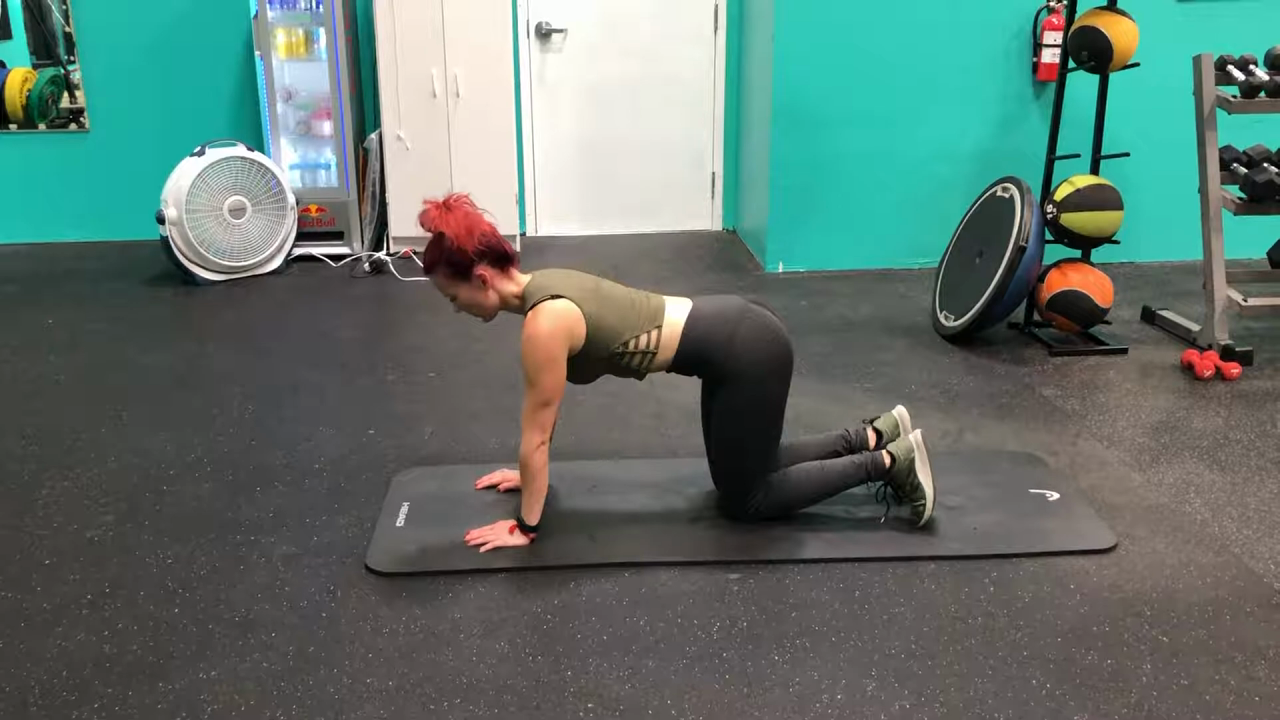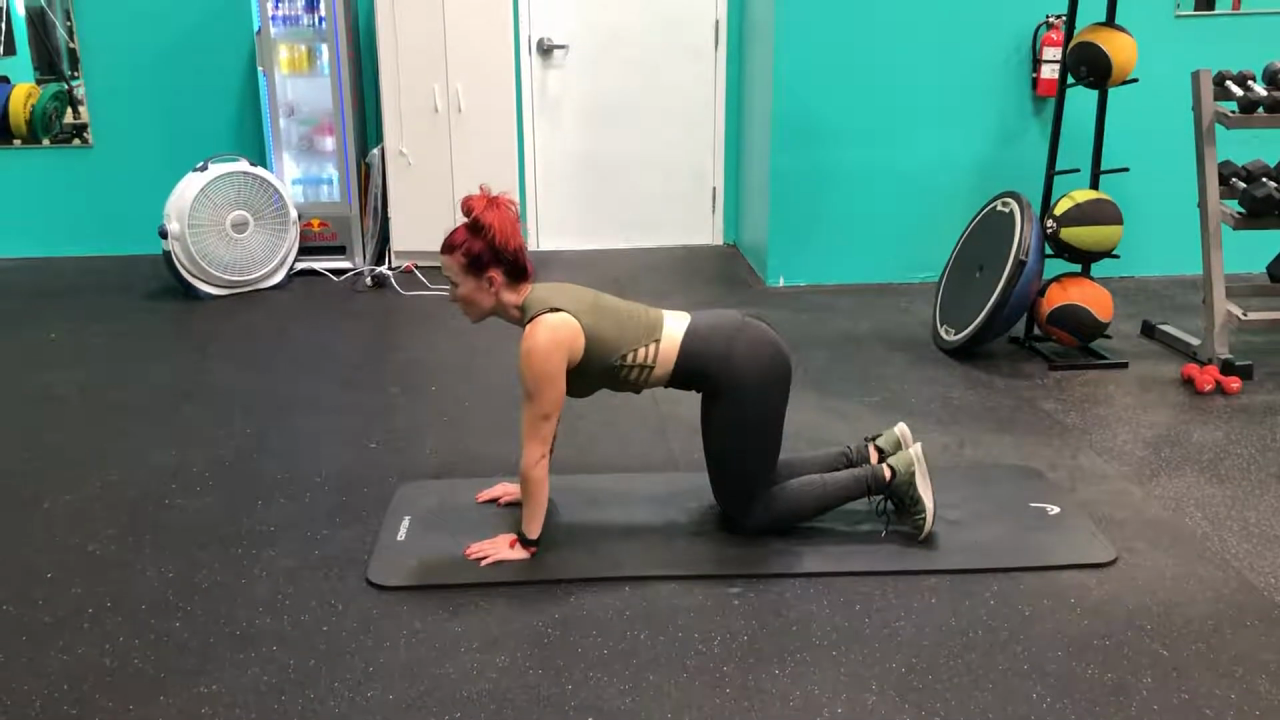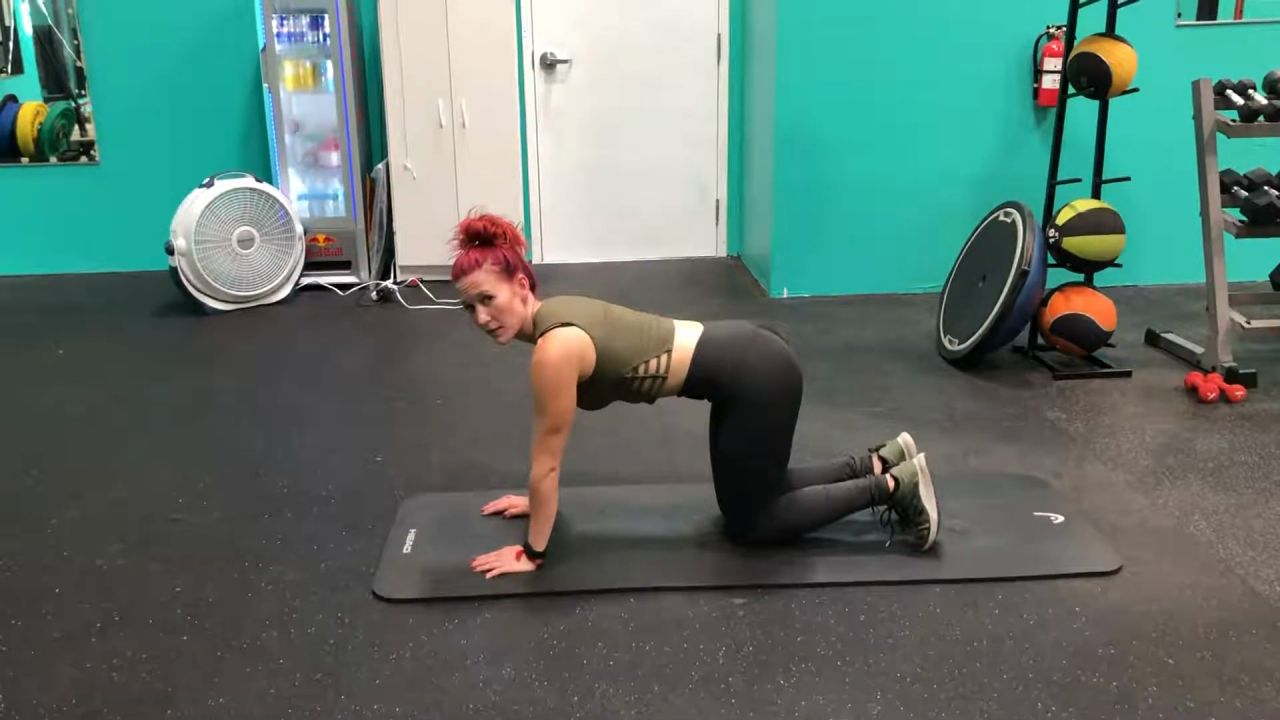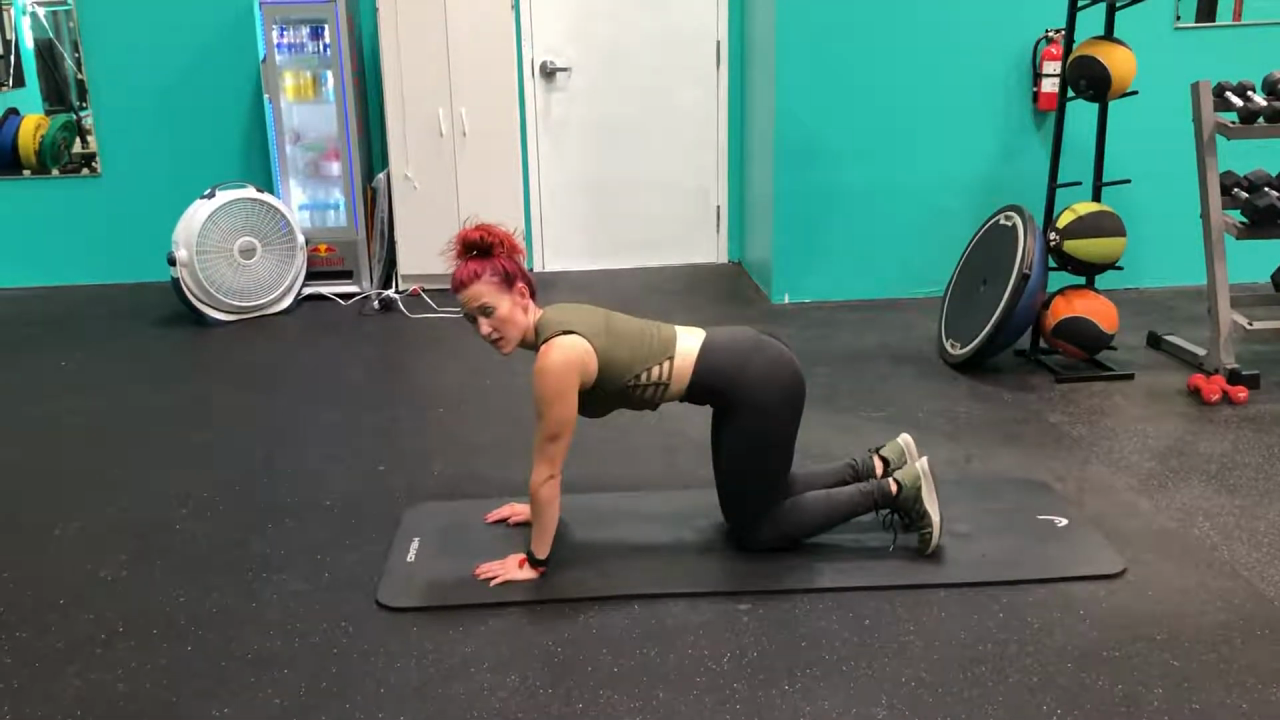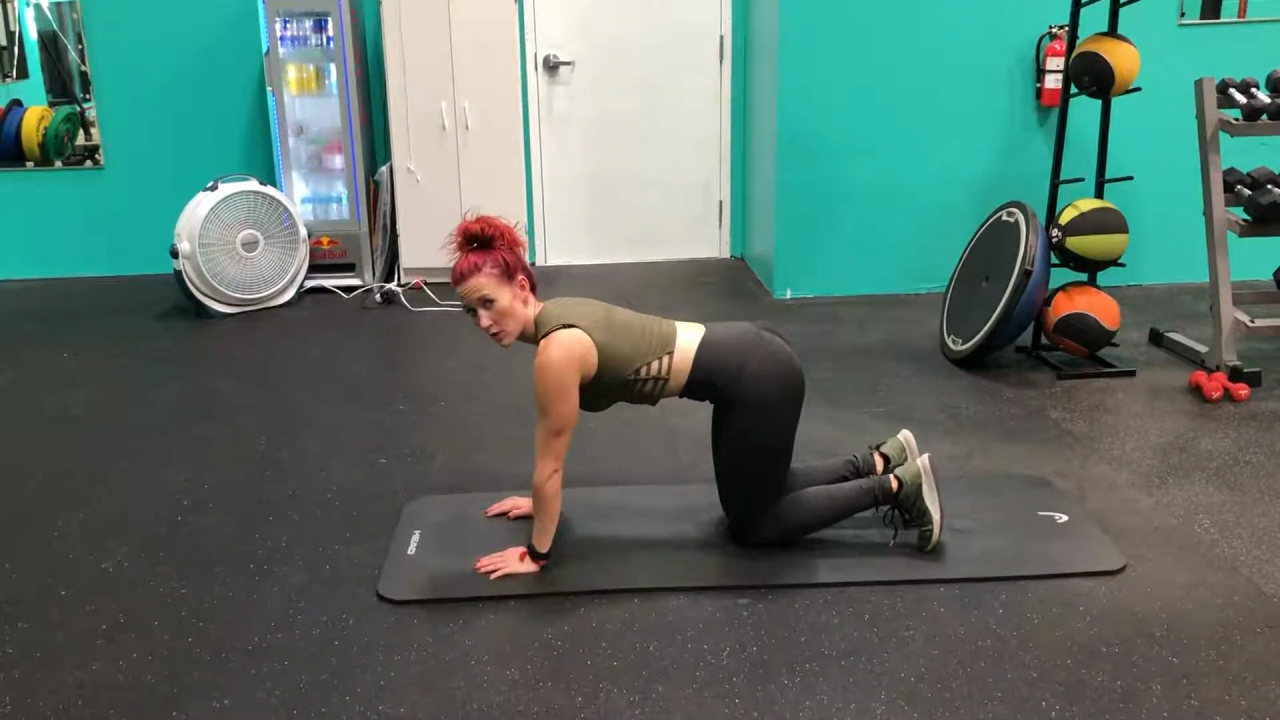
dt=1s
person 1, frame 1
left shoulder: (544, 322)
right shoulder: (540, 287)
left elbow: (537, 434)
right elbow: (541, 423)
left wrist: (524, 527)
right wrist: (529, 473)
left hip: (746, 352)
right hip: (734, 331)
left knee: (745, 500)
right knee: (744, 469)
left ankle: (889, 459)
right ankle: (874, 435)
person 1, frame 2
left shoulder: (543, 335)
right shoulder: (541, 300)
left elbow: (537, 447)
left wrist: (526, 541)
right wrist: (531, 486)
left hip: (744, 365)
right hip: (733, 346)
left knee: (746, 513)
right knee: (745, 482)
left ankle: (889, 475)
right ankle: (875, 452)
person 1, frame 3
left shoulder: (555, 348)
right shoulder: (552, 316)
left elbow: (547, 460)
left wrist: (532, 553)
right wrist: (538, 499)
left hip: (756, 375)
right hip: (742, 355)
left knee: (750, 524)
right knee: (751, 492)
left ankle: (893, 485)
right ankle: (880, 461)
person 1, frame 4
left shoulder: (556, 356)
right shoulder: (553, 324)
left elbow: (547, 468)
left wrist: (534, 561)
right wrist: (539, 506)
left hip: (759, 381)
right hip: (743, 361)
left knee: (752, 530)
right knee: (753, 497)
left ankle: (895, 487)
right ankle: (879, 463)
person 1, frame 5
left shoulder: (556, 350)
right shoulder: (554, 317)
left elbow: (550, 462)
left wrist: (536, 555)
right wrist: (540, 500)
left hip: (758, 377)
right hip: (743, 356)
left knee: (754, 526)
right knee: (753, 492)
left ankle: (896, 485)
right ankle: (882, 459)
